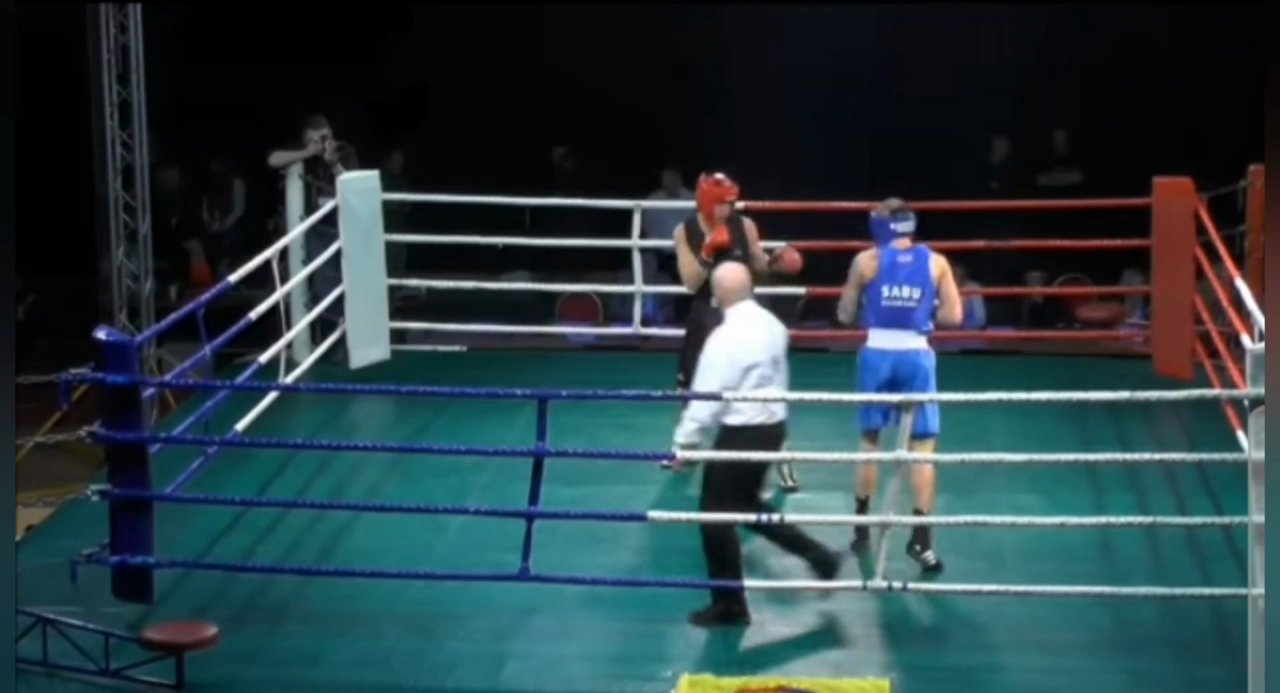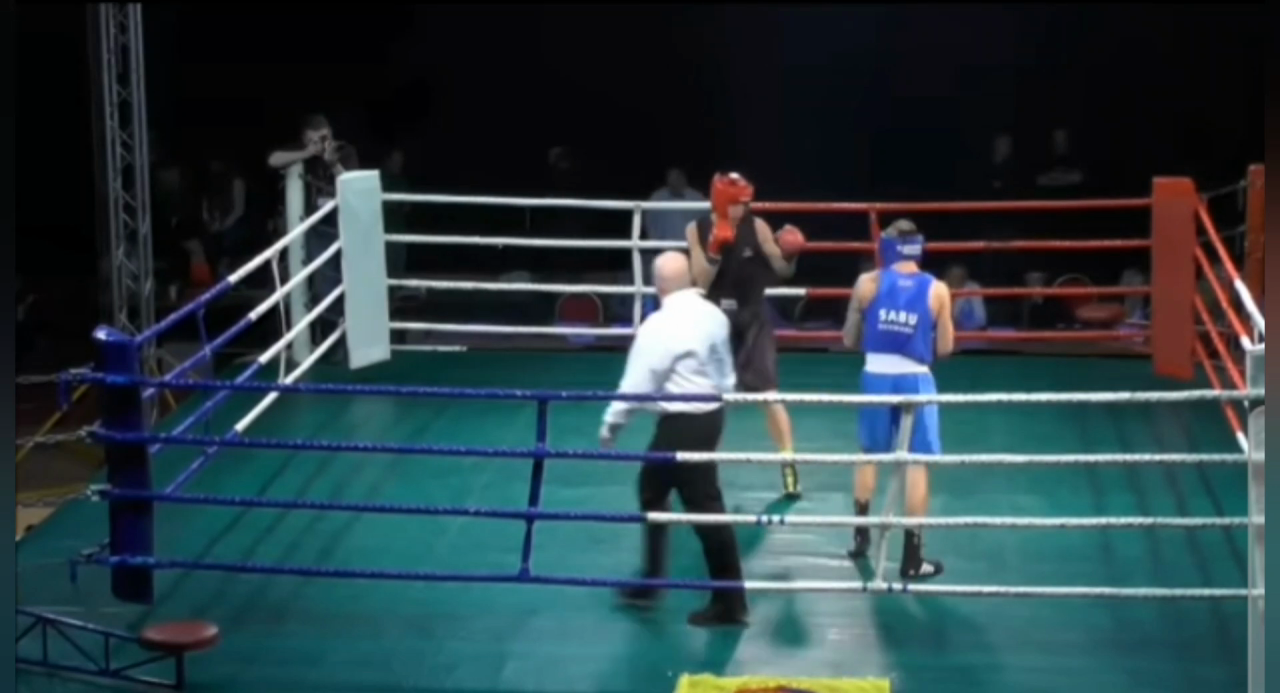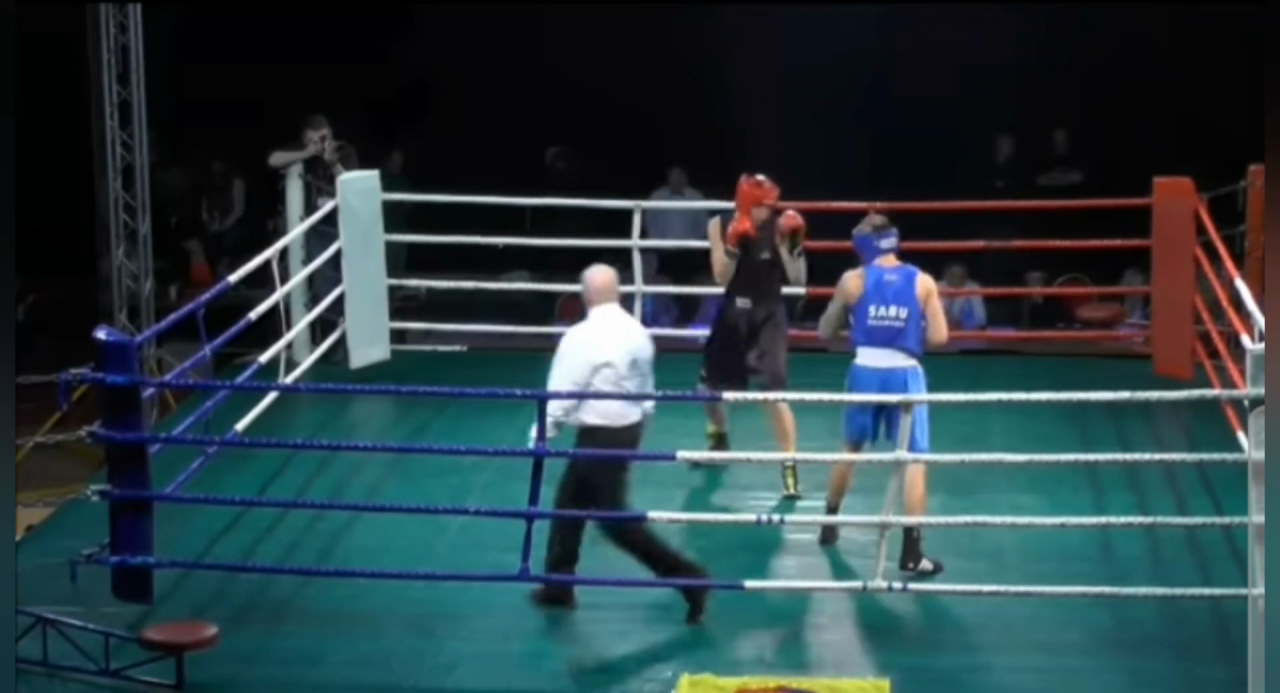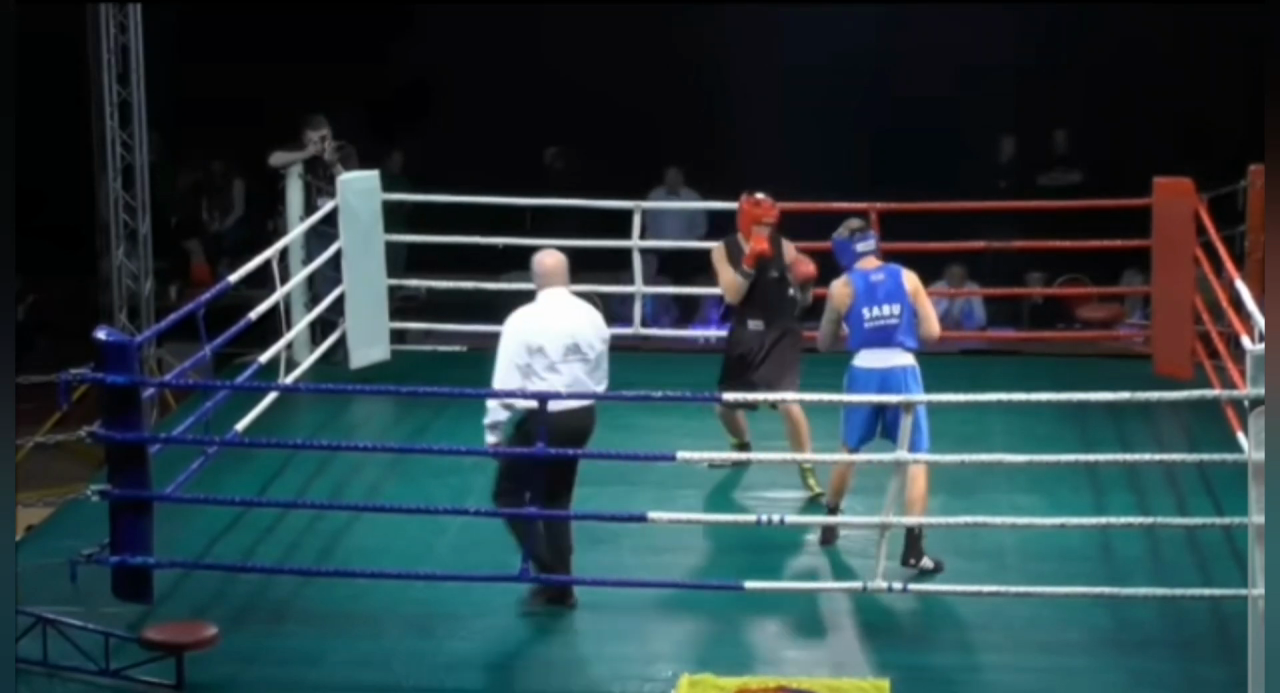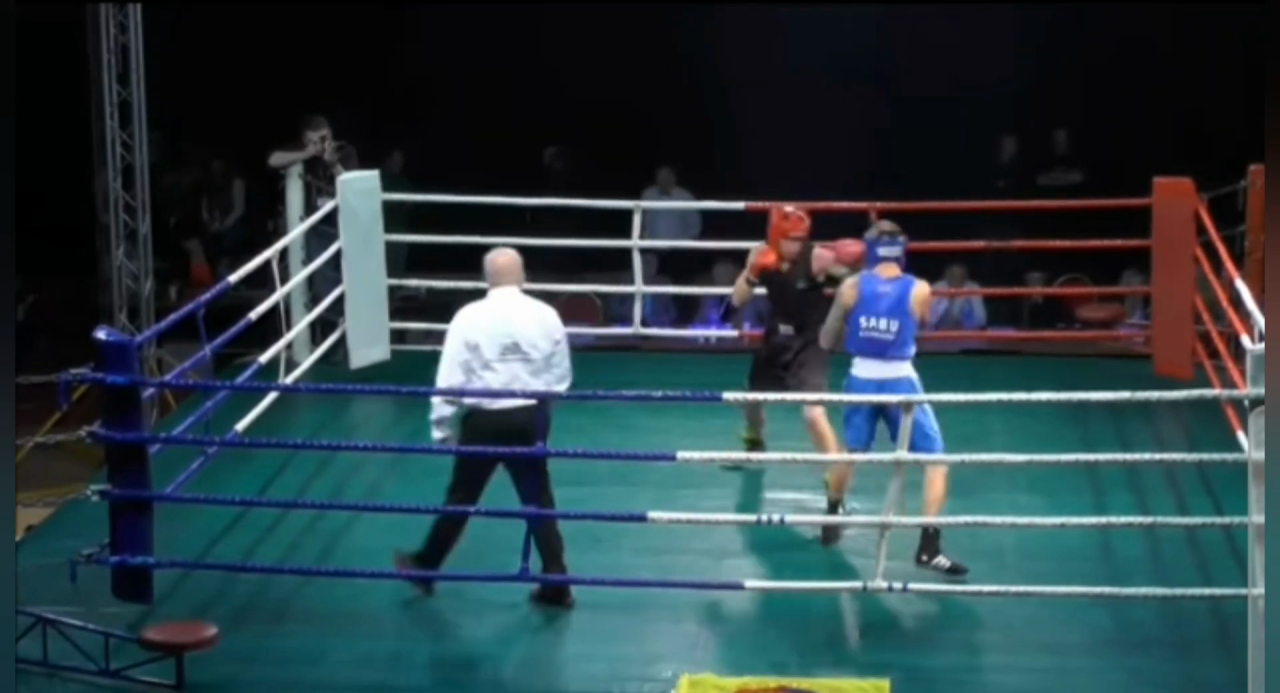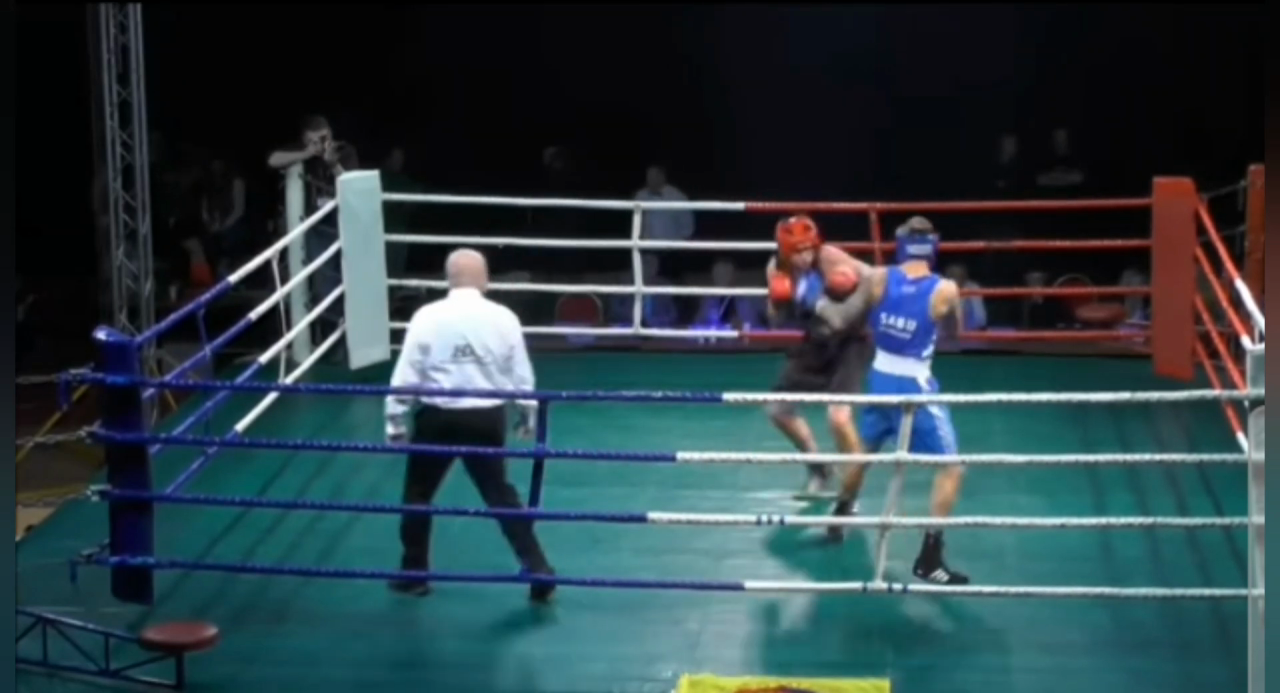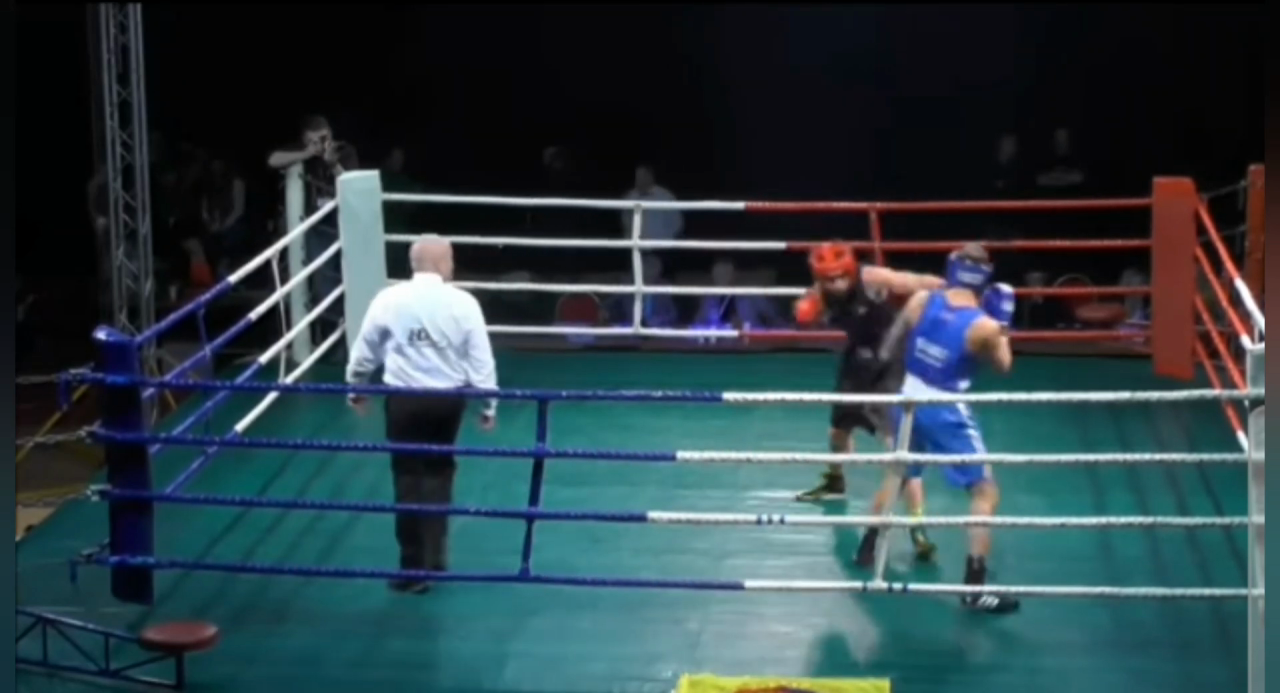
dt=0.2s
person 1, frame 1
left shoulder: (866, 260)
right shoulder: (936, 262)
left elbow: (844, 315)
right elbow: (953, 317)
left hip: (877, 355)
right hip: (917, 356)
left knee: (870, 440)
right knee: (922, 445)
left ankle: (862, 527)
right ankle: (921, 537)
person 1, frame 2
left shoulder: (867, 283)
right shoulder: (937, 290)
left elbow: (849, 339)
right elbow: (943, 348)
left hip: (876, 377)
right hip: (915, 380)
left knee: (869, 453)
right knee: (916, 464)
left ankle: (862, 533)
right ankle: (912, 557)
person 1, frame 3
left shoulder: (852, 280)
right shoulder: (923, 282)
left elbow: (825, 332)
right elbow: (938, 337)
left hip: (865, 371)
right hip: (905, 373)
left knee: (851, 449)
right knee: (914, 460)
left ankle: (830, 524)
right ankle: (911, 552)
person 1, frame 4
left shoulder: (841, 287)
right shoulder: (907, 278)
left elbow: (825, 344)
right elbow: (932, 332)
left hip: (863, 373)
right hip: (902, 372)
left knee: (849, 452)
right knee: (915, 460)
left ankle: (830, 525)
right ankle: (913, 548)
person 1, frame 5
left shoulder: (851, 287)
right shoulder: (919, 290)
left elbow: (827, 342)
left hip: (861, 380)
right hip: (900, 382)
left knee: (851, 451)
right knee: (935, 461)
left ankle: (832, 521)
right ankle: (929, 546)
person 1, frame 6
left shoulder: (877, 278)
right shoulder: (945, 290)
left elbow: (843, 318)
left hip: (881, 377)
right hip: (915, 384)
left knee: (867, 450)
right knee: (950, 468)
left ankle: (839, 518)
right ankle: (929, 560)
person 1, frame 7
left shoulder: (920, 302)
right shoulder: (983, 326)
left elbow: (890, 347)
right elbow: (1004, 365)
right wrist: (1002, 324)
left hip: (910, 404)
right hip: (944, 412)
left knee: (898, 474)
right knee: (985, 493)
left ankle: (869, 545)
right ankle: (975, 586)
person 2, frame 1
left shoulder: (726, 338)
right shoulder: (772, 324)
left elbow: (706, 399)
left wrist: (683, 445)
left hip: (743, 435)
right hip: (772, 427)
left knee: (715, 516)
right knee: (747, 507)
left ankle: (729, 604)
right ankle: (822, 559)
person 2, frame 2
left shoulder: (660, 324)
right shoulder: (713, 315)
left elbow: (637, 382)
right elbow: (726, 371)
left wrist: (610, 424)
left hip: (683, 423)
right hip: (710, 415)
left knee: (704, 507)
right knee: (651, 490)
left ankle: (728, 601)
right ankle: (649, 583)
person 2, frame 3
left shoulder: (581, 336)
right shoulder: (637, 331)
left elbow: (560, 396)
right elbow: (645, 388)
left wrist: (539, 439)
left hip: (600, 436)
right hip: (628, 429)
left knee: (617, 521)
right knee: (570, 506)
left ankle: (687, 576)
right ankle: (557, 588)
person 2, frame 4
left shoulder: (523, 320)
right shoulder: (592, 315)
left elbow: (505, 384)
right elbow: (600, 374)
left wrist: (495, 431)
left hip: (540, 421)
right hip: (583, 416)
left knee: (509, 497)
right knee: (555, 501)
left ankle: (551, 575)
right ankle: (557, 586)
person 2, frame 5
left shoulder: (470, 317)
right shoulder: (546, 315)
left elbow: (450, 379)
right elbow: (561, 374)
left wrist: (441, 427)
right wrist: (540, 403)
left hip: (484, 419)
right hip: (533, 417)
left knee: (461, 497)
right knee: (538, 500)
left ankle: (424, 566)
right ankle: (556, 585)
person 2, frame 6
left shoulder: (428, 317)
right shoulder: (503, 318)
left elbow: (405, 377)
right elbow: (522, 377)
left wrist: (395, 422)
right wrist: (527, 416)
left hip: (438, 418)
right hip: (487, 418)
left knee: (418, 495)
right knee: (500, 494)
left ankle: (414, 574)
right ankle: (538, 570)
person 2, frame 7
left shoulder: (389, 300)
right shoulder: (463, 303)
left elbow: (365, 352)
right elbow: (481, 360)
left wrist: (356, 389)
right wrist: (489, 405)
left hip: (405, 401)
right hip: (449, 399)
left knee: (409, 482)
right knee: (439, 470)
left ankle: (414, 568)
right ankle: (434, 554)
person 3, frame 1
left shoulder: (744, 226)
right shoulder: (684, 232)
left elbow: (761, 267)
right elbow: (691, 284)
left wrist: (777, 261)
right wrist: (708, 253)
right hip: (704, 316)
right knee: (689, 388)
left ankle: (780, 459)
person 3, frame 2
left shoulder: (757, 227)
right shoulder: (697, 230)
left elbow: (782, 271)
right elbow: (701, 281)
left wrist: (789, 254)
right wrist: (716, 250)
left hip: (753, 317)
left knee: (767, 392)
left ankle: (787, 464)
person 3, frame 3
left shoulder: (777, 228)
right shoulder: (719, 226)
left elbow: (798, 279)
right elbow: (721, 277)
left wrist: (794, 243)
right wrist: (732, 244)
left hip: (767, 316)
right hip: (732, 314)
left knee: (775, 393)
right knee: (712, 385)
left ankle: (789, 466)
right ankle: (719, 439)
person 3, frame 4
left shoulder: (783, 248)
right shoulder: (724, 250)
left elbow: (804, 300)
right elbow: (731, 296)
left wrist: (806, 283)
right wrist: (750, 264)
left hip: (781, 334)
right hip: (744, 334)
left knee: (788, 402)
right knee: (725, 405)
left ankle: (806, 468)
right ankle: (741, 448)
person 3, frame 5
left shoulder: (817, 256)
right shoulder: (760, 255)
right elbow: (737, 301)
left wrist: (846, 264)
right wrist: (754, 274)
left hip: (811, 341)
right hip: (778, 336)
left knee: (813, 414)
right knee: (752, 399)
right ankle: (754, 445)
person 3, frame 6
left shoulder: (830, 257)
right shoulder: (776, 268)
right elbow: (776, 320)
left wrist: (852, 280)
right wrist: (778, 300)
left hip: (849, 342)
right hip: (816, 342)
left knee: (838, 417)
right knee: (778, 411)
right ankle: (817, 466)
person 3, frame 7
left shoulder: (870, 277)
right shoulder: (821, 293)
left elbow: (922, 285)
right elbow: (820, 326)
right wrist: (809, 319)
left hip: (891, 362)
right hip: (858, 360)
right knee: (837, 432)
left ankle: (917, 524)
right ankle: (834, 481)
person 4, frame 1
left shoulder: (345, 151)
right shoulder: (303, 152)
right elbow: (272, 160)
left wrist: (334, 164)
right wrist: (306, 154)
right hip: (318, 228)
right knee: (325, 287)
person 4, frame 2
left shoulder: (345, 152)
right shoulder: (302, 151)
right elbow: (273, 160)
left wrist: (334, 164)
right wrist: (306, 154)
right hip: (318, 228)
right knee: (325, 287)
person 4, frame 3
left shoulder: (345, 151)
right shoulder: (302, 152)
right elbow: (273, 160)
left wrist: (334, 164)
right wrist: (305, 154)
right hip: (318, 227)
right knee: (325, 287)
person 4, frame 4
left shoulder: (345, 151)
right shoulder: (302, 151)
right elbow: (273, 160)
left wrist: (334, 164)
right wrist: (305, 154)
right hip: (318, 227)
right knee: (325, 287)
person 4, frame 5
left shoulder: (345, 151)
right shoulder: (302, 152)
right elbow: (273, 160)
left wrist: (334, 164)
right wrist: (306, 155)
right hip: (318, 227)
right knee: (325, 286)
person 4, frame 6
left shoulder: (345, 151)
right shoulder: (302, 151)
right elbow: (273, 160)
left wrist: (334, 164)
right wrist: (306, 154)
right hip: (318, 227)
right knee: (325, 286)
person 4, frame 7
left shoulder: (345, 151)
right shoulder: (301, 151)
right elbow: (273, 160)
left wrist: (334, 165)
right wrist: (306, 155)
right hip: (318, 227)
right knee: (325, 285)
